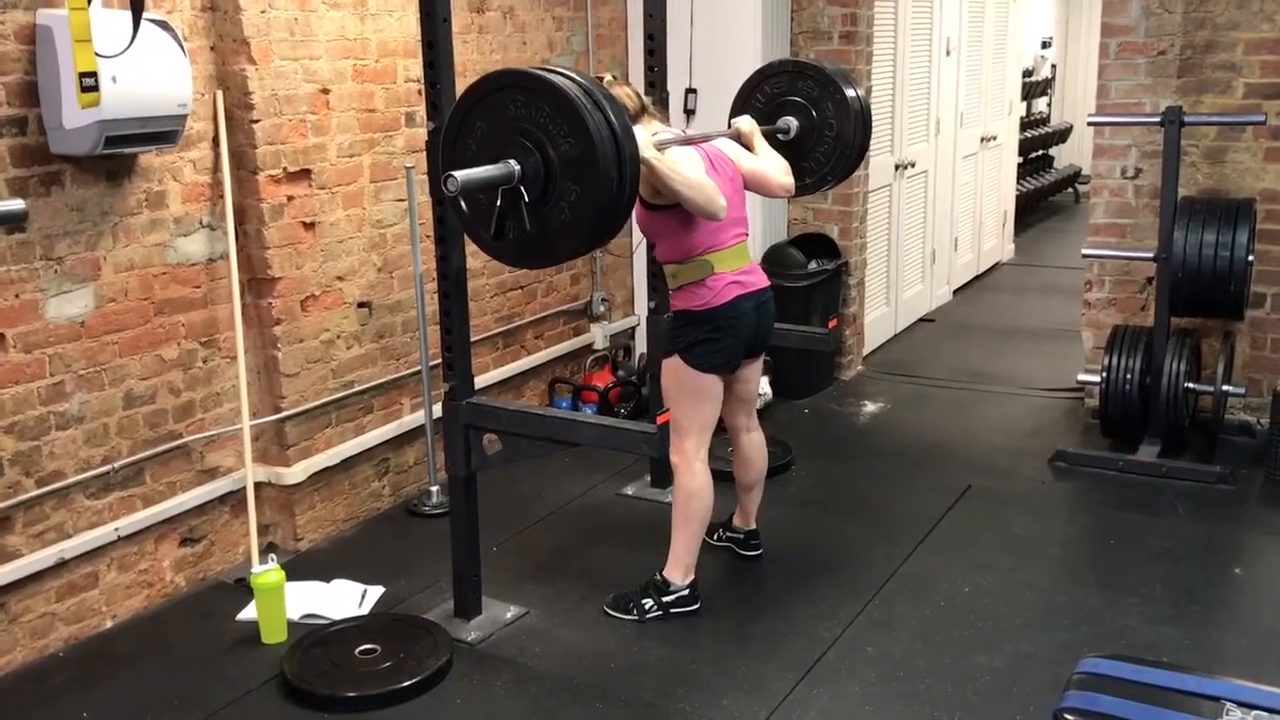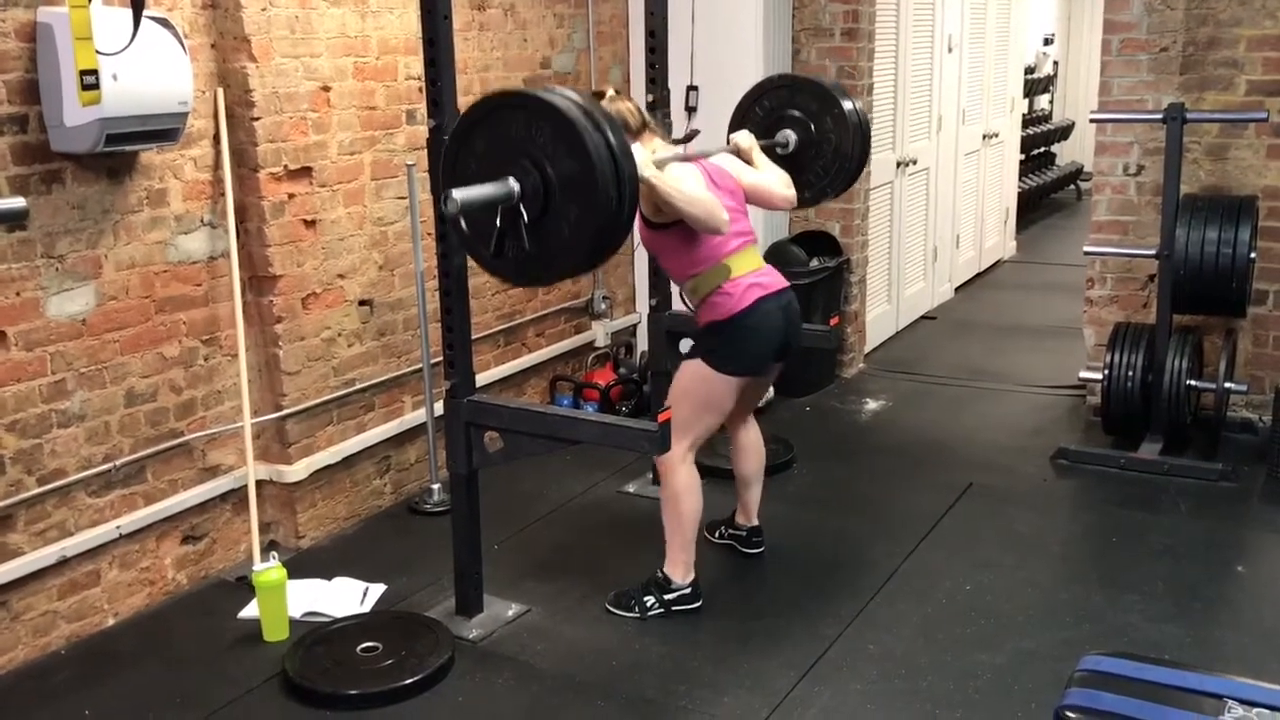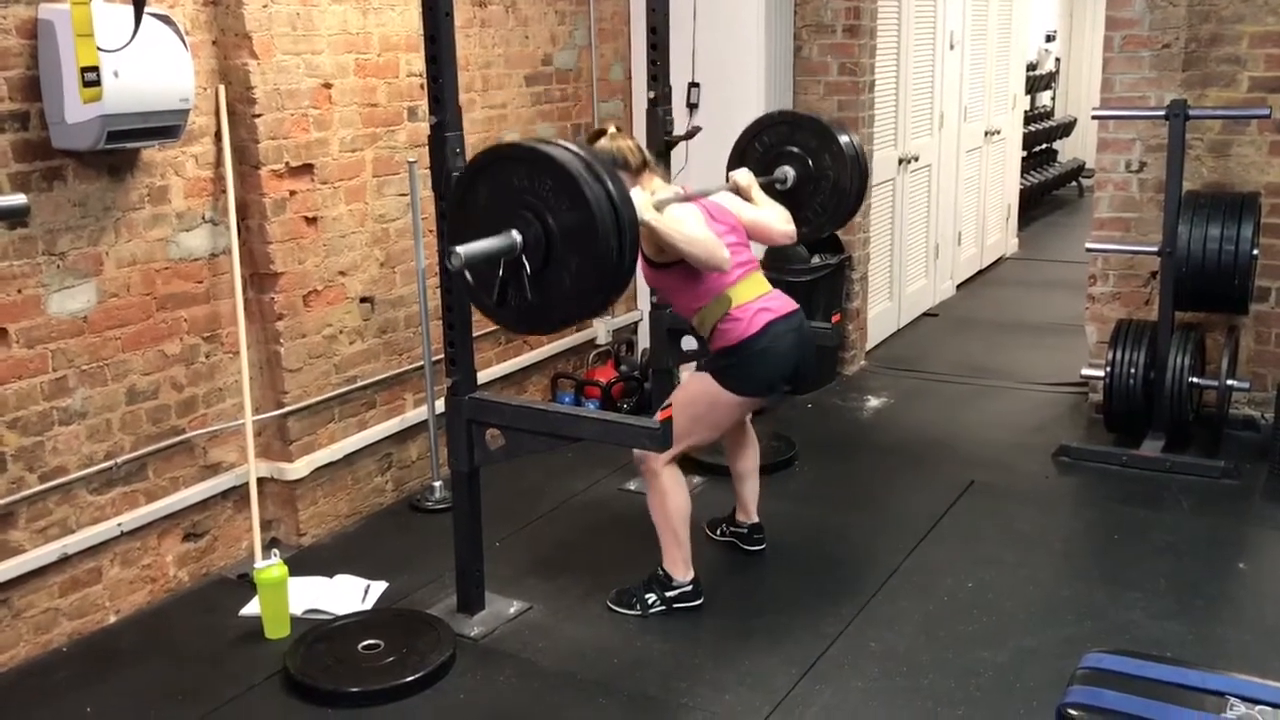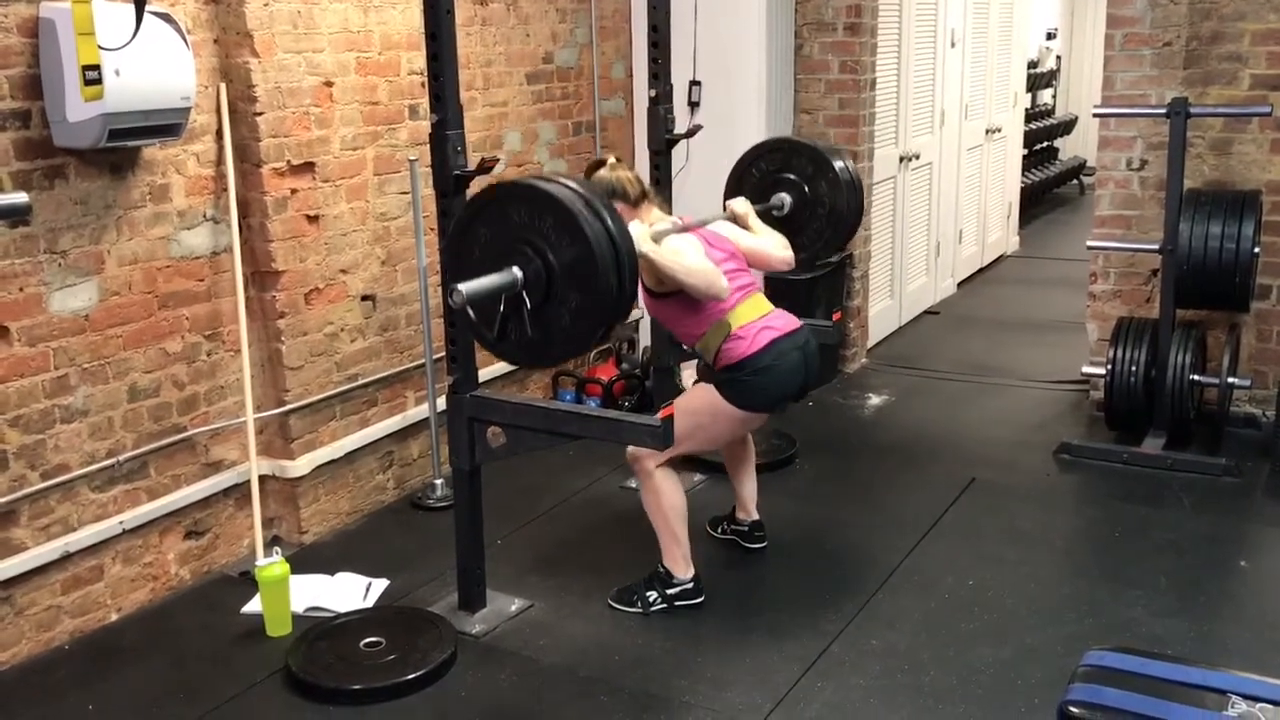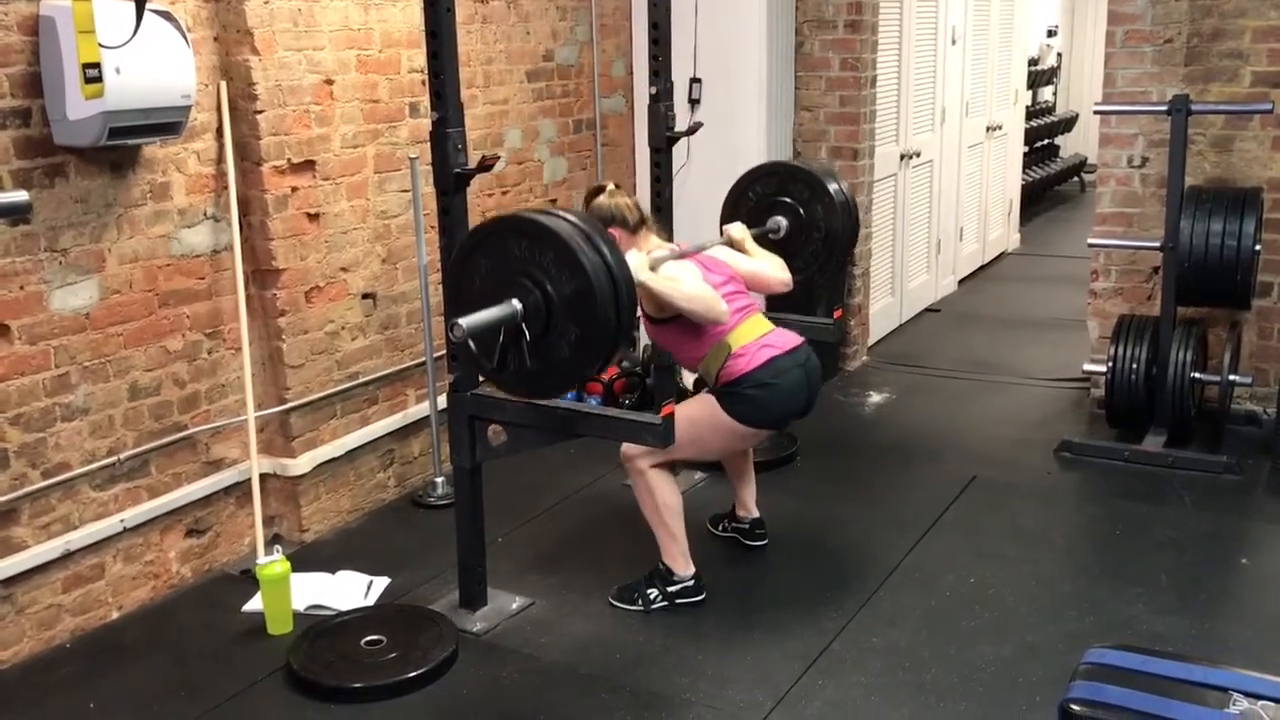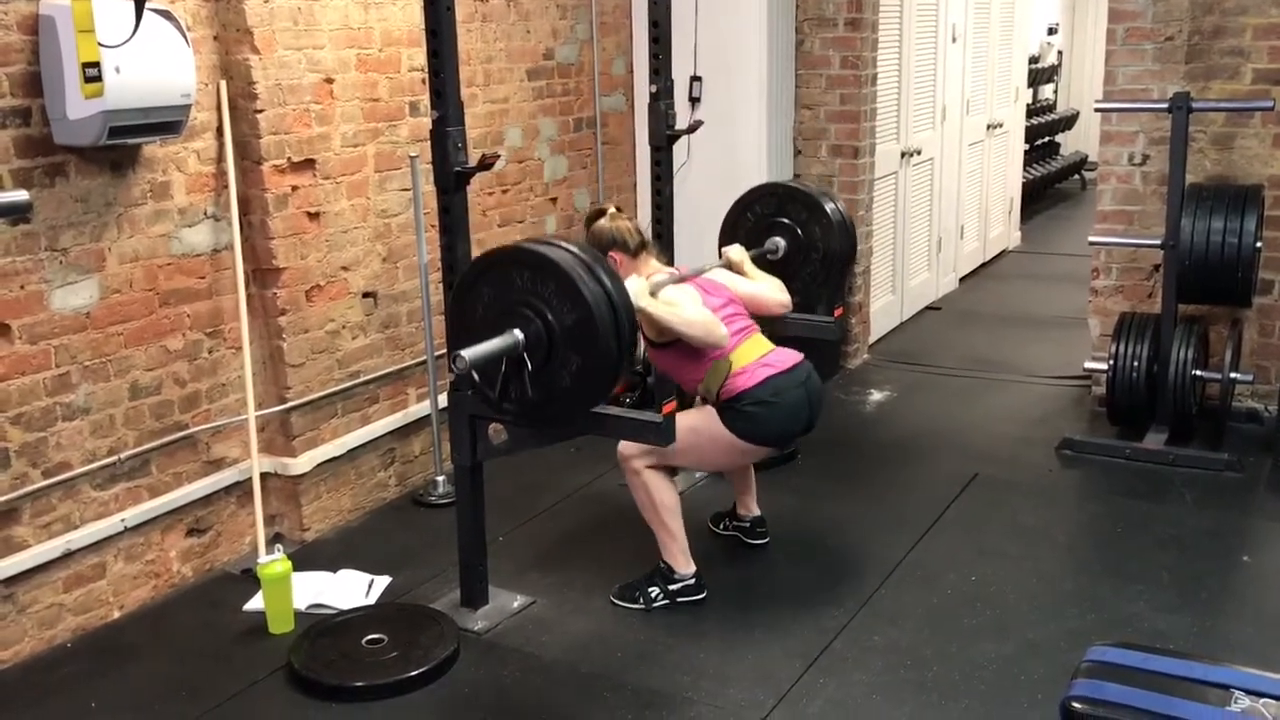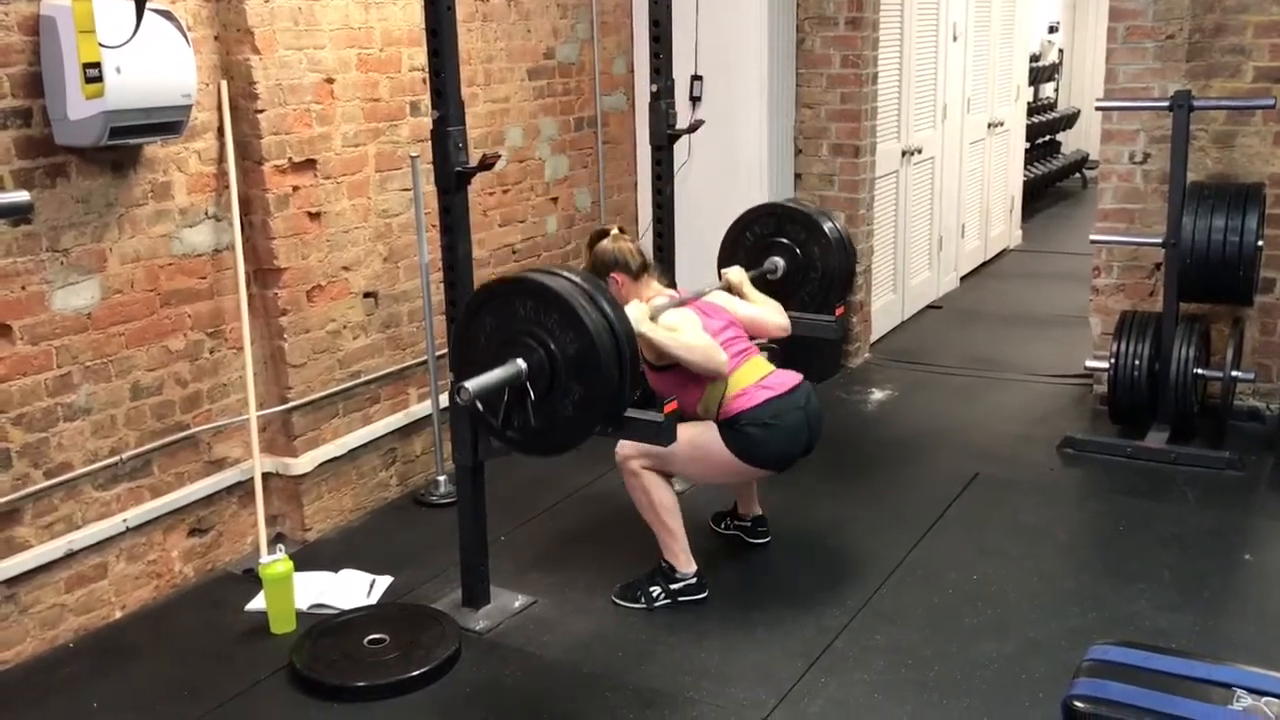
dt=0.2s
person 1, frame 1
left shoulder: (661, 161)
right shoulder: (717, 145)
left elbow: (713, 203)
right elbow: (784, 183)
left wrist: (648, 157)
right wrist: (754, 136)
left hip: (713, 313)
right hip: (756, 299)
left knee: (688, 450)
right knee: (742, 422)
left ankle: (677, 585)
right ankle: (744, 528)
person 1, frame 2
left shoulder: (663, 180)
right shoulder: (716, 161)
left elbow: (715, 218)
right elbow: (787, 196)
left wrist: (647, 176)
right wrist: (753, 152)
left hip: (739, 323)
right hip: (780, 306)
left knee: (673, 450)
right knee: (738, 417)
left ankle: (677, 585)
right ankle: (746, 525)
person 1, frame 3
left shoulder: (662, 216)
right shoulder: (712, 199)
left elbow: (717, 258)
right elbow: (786, 231)
left wrist: (647, 218)
right wrist: (752, 188)
left hip: (755, 348)
right hip: (791, 330)
left knee: (654, 452)
right knee: (729, 413)
left ankle: (677, 583)
right ankle: (747, 522)
person 1, frame 4
left shoulder: (660, 247)
right shoulder: (709, 228)
left elbow: (716, 286)
right elbow: (784, 257)
left wrist: (644, 250)
right wrist: (749, 216)
left hip: (764, 368)
right hip: (798, 348)
left knee: (647, 453)
right knee: (725, 414)
left ankle: (679, 581)
right ankle: (747, 521)
person 1, frame 5
left shoulder: (658, 272)
right shoulder: (707, 252)
left elbow: (715, 310)
right elbow: (782, 279)
left wrist: (643, 279)
right wrist: (745, 241)
left hip: (768, 387)
right hip: (801, 366)
left knee: (640, 453)
right knee: (722, 415)
left ankle: (679, 578)
right ankle: (747, 519)
person 1, frame 6
left shoulder: (657, 297)
right shoulder: (706, 275)
left elbow: (716, 335)
right elbow: (780, 301)
left wrist: (641, 303)
right wrist: (744, 264)
left hip: (770, 406)
right hip: (802, 385)
left knee: (636, 454)
right knee: (720, 423)
left ankle: (680, 577)
right ankle: (748, 517)
person 1, frame 7
left shoulder: (656, 319)
right shoulder: (705, 298)
left elbow: (716, 362)
right elbow: (780, 325)
left wrist: (642, 329)
right wrist: (743, 286)
left hip: (770, 430)
right hip: (802, 408)
left knee: (634, 455)
right knee: (715, 427)
left ankle: (682, 576)
right ankle: (749, 518)
